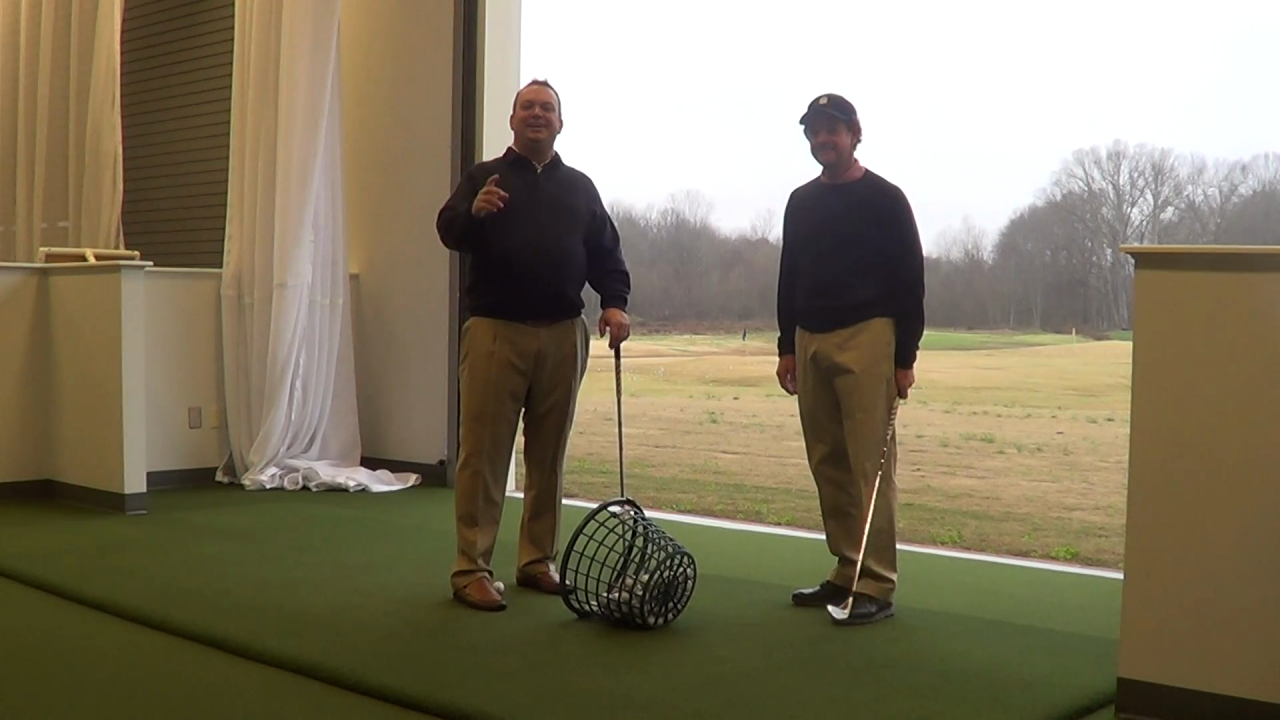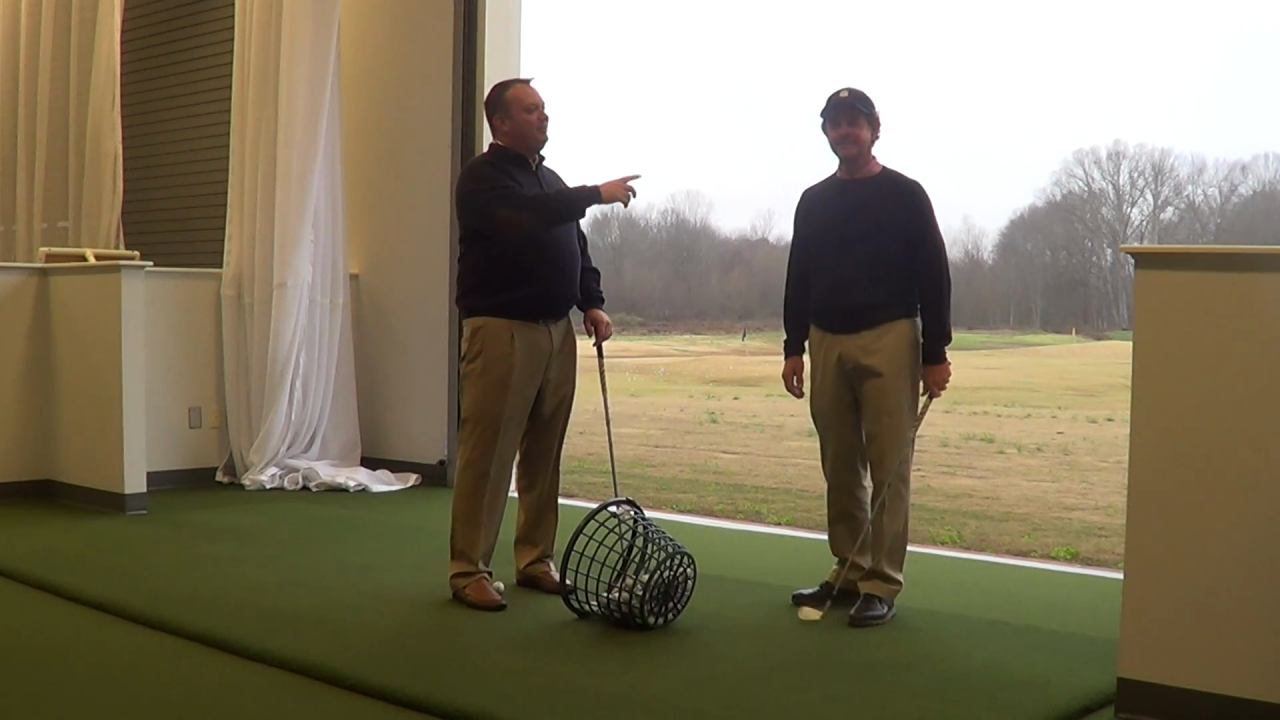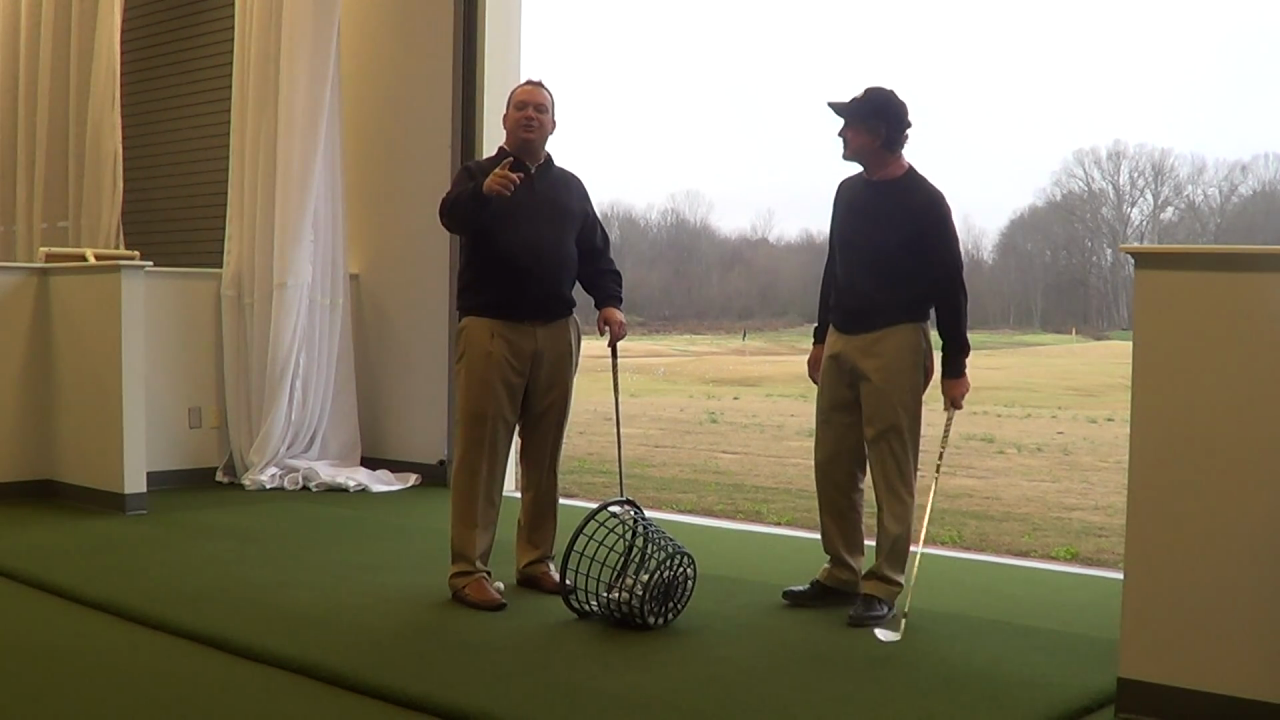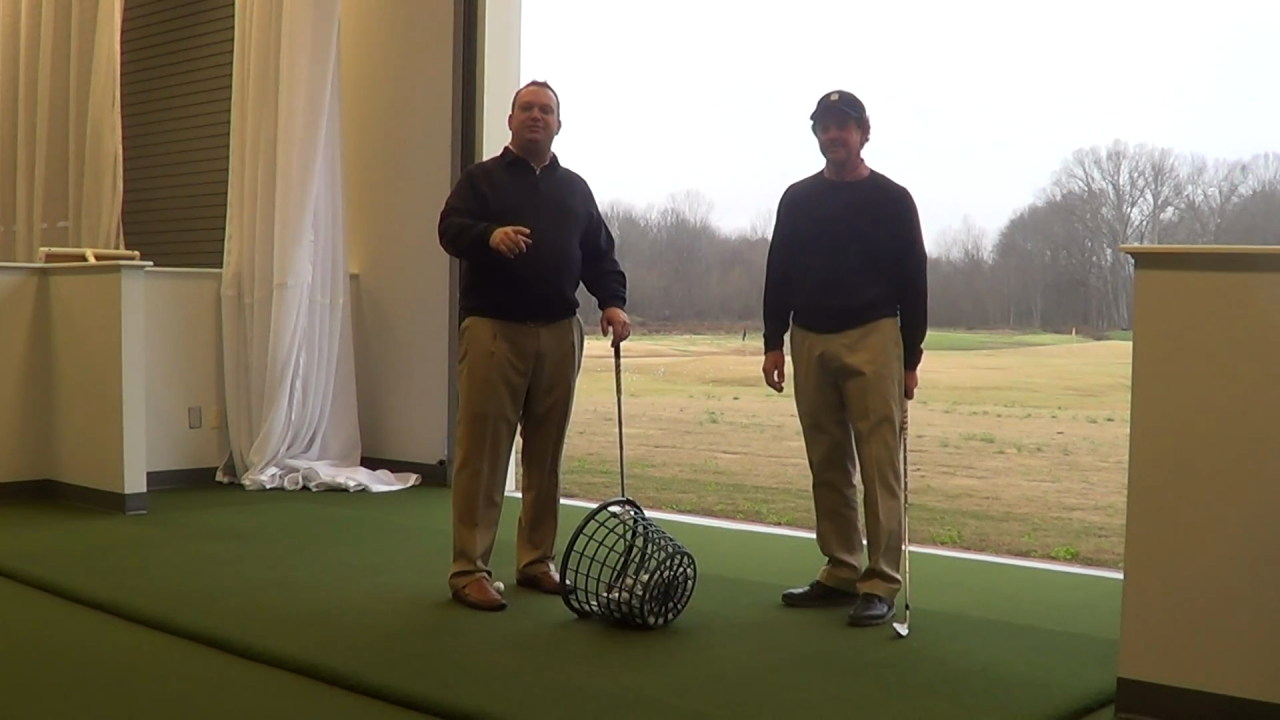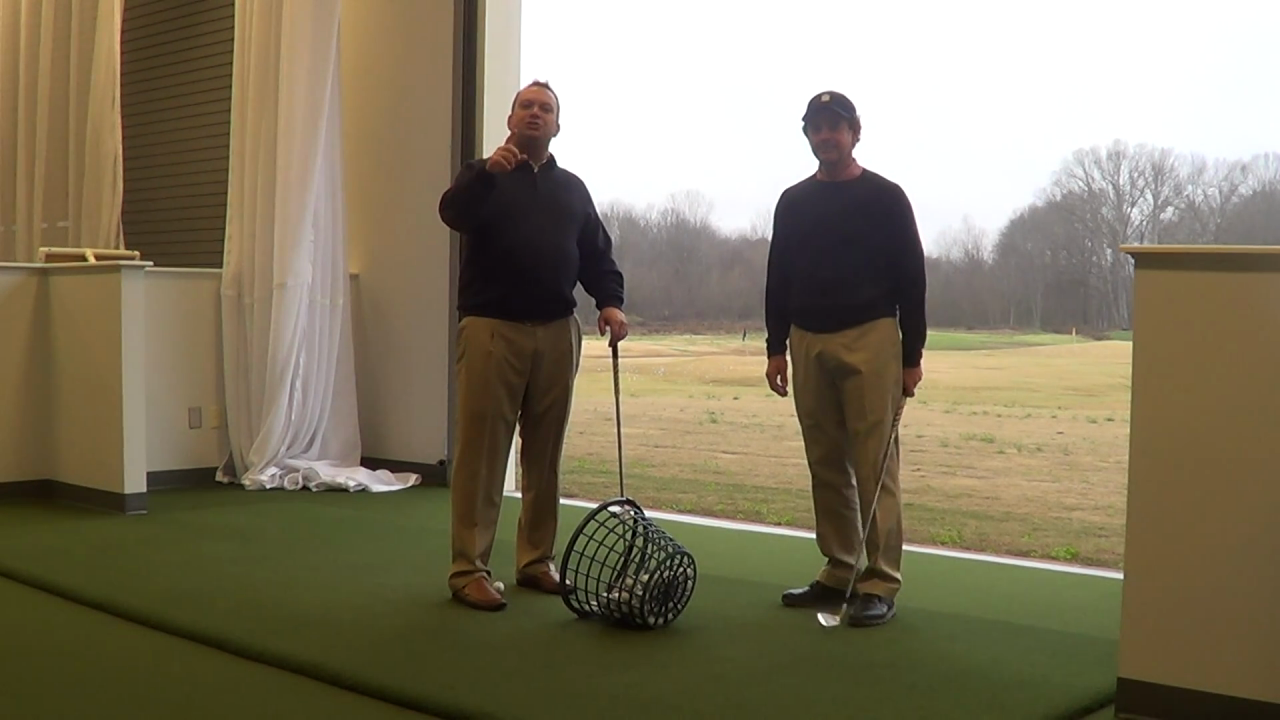
dt=1s
person 1, frame 1
left shoulder: (885, 199)
right shoulder: (801, 202)
left elbow: (909, 281)
left wrist: (905, 357)
right wrist: (787, 345)
left hip: (866, 339)
right hip: (812, 342)
left knee: (870, 463)
right knee: (828, 465)
left ankle: (876, 585)
right ankle: (847, 571)
person 1, frame 2
left shoulder: (905, 195)
right shoulder: (814, 200)
left elbow: (933, 276)
right elbow: (799, 278)
left wrist: (935, 352)
right wrist: (793, 347)
left hip: (889, 341)
right hip: (828, 343)
left knee: (888, 467)
right knee: (839, 467)
left ankle: (882, 584)
right ankle: (849, 571)
person 1, frame 3
left shoulder: (923, 201)
right shoulder: (848, 192)
left elbow: (949, 287)
left wrist: (954, 367)
right wrist: (821, 335)
left hip: (895, 344)
right hip: (842, 343)
left knee: (891, 469)
right knee: (833, 464)
left ankle: (882, 584)
right ankle: (841, 572)
person 1, frame 4
left shoulder: (892, 199)
right shoulder: (798, 198)
left elbow: (913, 282)
right elbow: (779, 275)
left wrist: (911, 358)
right wrist: (774, 342)
left hip: (872, 341)
right hip: (811, 343)
left knee: (879, 464)
right knee: (827, 466)
left ankle: (880, 581)
right ankle: (841, 571)
person 1, frame 5
left shoulder: (885, 197)
right shoulder: (793, 201)
left elbow: (911, 278)
right elbow: (779, 279)
left wrist: (912, 355)
right wrist: (776, 346)
left hip: (869, 340)
right hip: (809, 343)
left knee: (874, 463)
right knee: (825, 464)
left ankle: (880, 582)
right ankle: (840, 571)
person 2, frame 1
left shoulder: (579, 186)
right shoulder: (483, 177)
left elbow: (606, 250)
right elbow: (449, 229)
left wrist: (615, 302)
right wrist: (473, 211)
left hip: (563, 335)
right hip: (495, 332)
left knee: (548, 454)
right knee: (484, 452)
left ankle: (538, 560)
right ankle: (471, 568)
person 2, frame 2
left shoulder: (552, 180)
right shoulder: (483, 175)
left elbow: (577, 248)
right elbow: (526, 216)
left wrist: (593, 302)
right wrist: (595, 194)
left hip: (557, 330)
right hip: (499, 330)
left knee: (544, 452)
right knee: (487, 451)
left ankle: (536, 559)
right ankle: (468, 570)
person 2, frame 3
left shoulder: (570, 186)
right shoulder: (478, 175)
left elbow: (595, 252)
right elbow: (452, 217)
left wrist: (609, 301)
right wrist: (485, 191)
left hip: (556, 332)
right hip: (490, 330)
left knee: (544, 452)
right knee: (481, 451)
left ankle: (536, 559)
right ankle: (468, 570)
person 2, frame 4
left shoulder: (575, 187)
right shoulder: (481, 178)
left elbow: (600, 253)
right elbow: (451, 231)
left wrist: (612, 301)
right wrist: (489, 235)
left hip: (559, 333)
right hip: (492, 330)
left knee: (546, 453)
right knee: (482, 452)
left ankle: (537, 560)
right ankle: (469, 569)
person 2, frame 5
left shoulder: (572, 187)
right shoulder: (482, 174)
left elbow: (597, 253)
right elbow: (454, 212)
left wrist: (610, 301)
right wrist: (489, 172)
left hip: (557, 332)
right hip: (491, 329)
left knee: (545, 453)
right knee: (481, 451)
left ankle: (537, 560)
right ankle: (469, 569)
